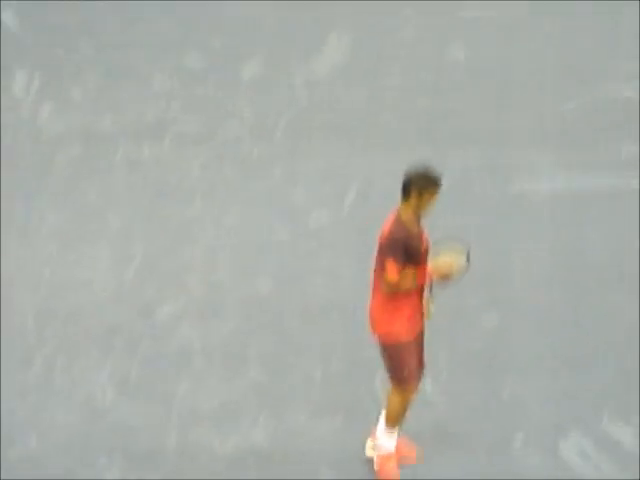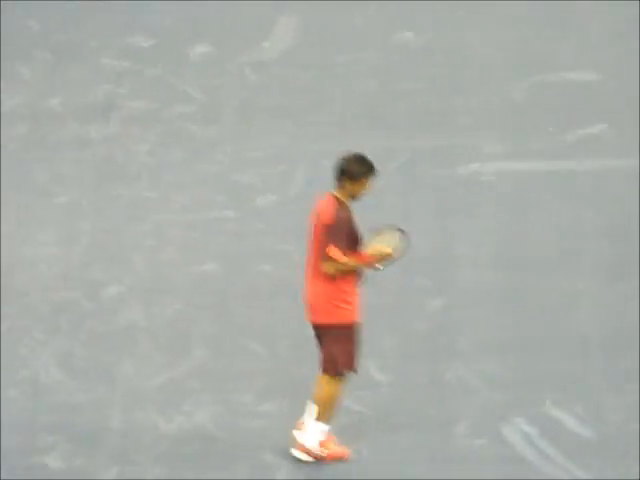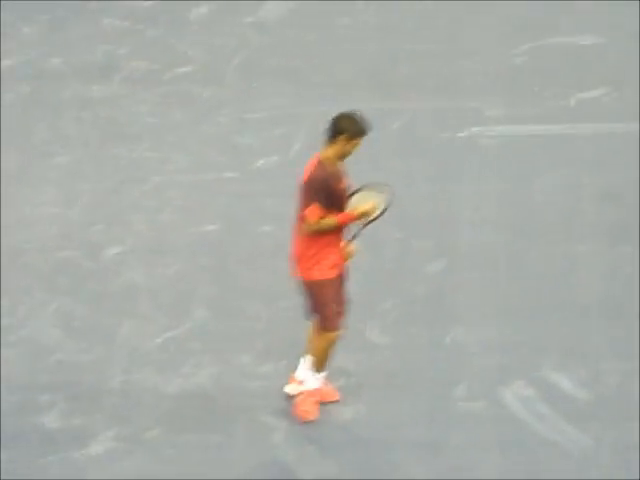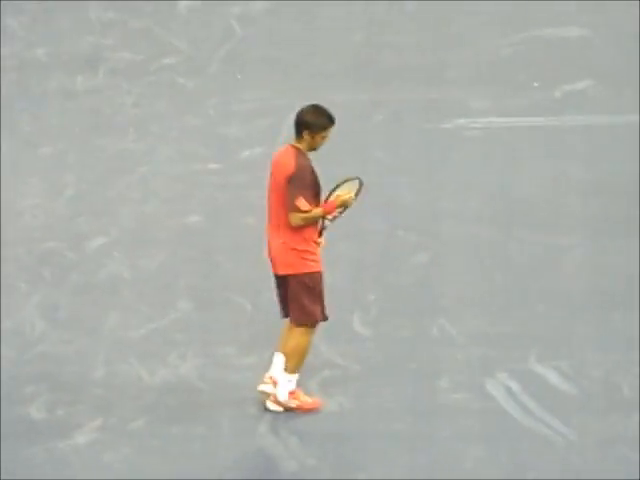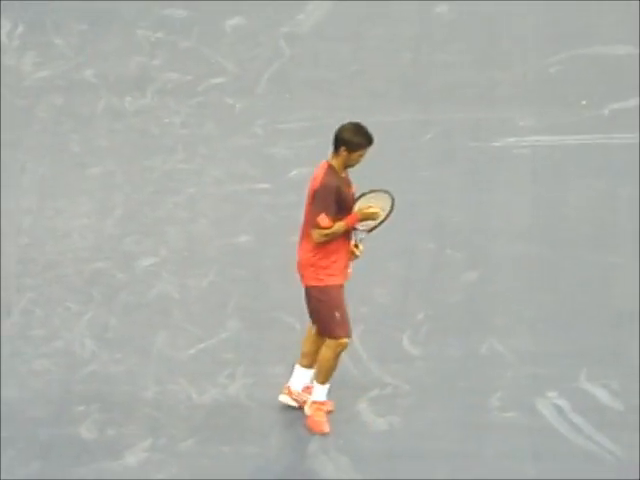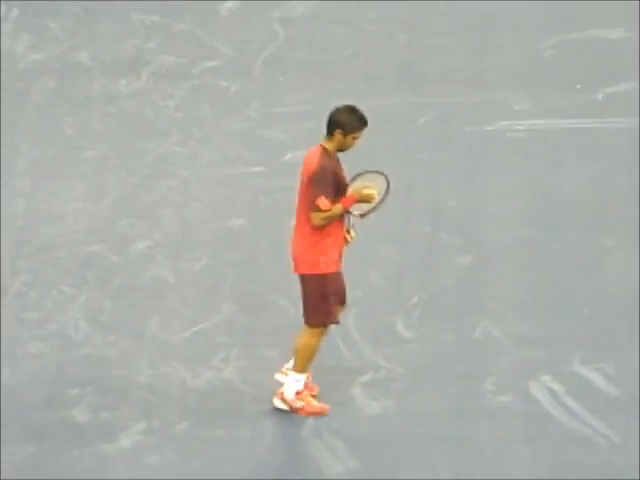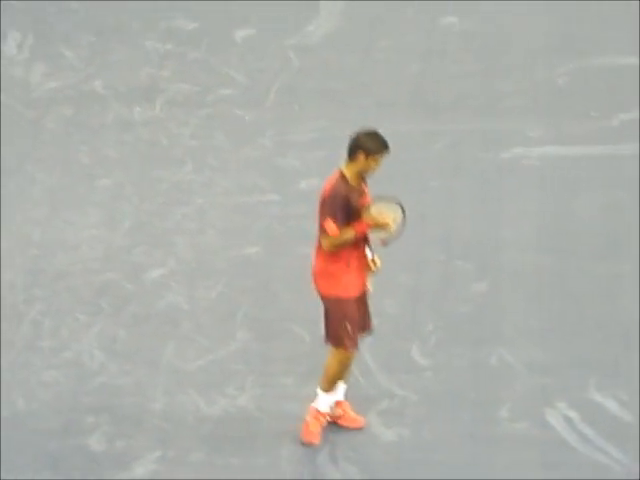
dt=0.4s
person 1, frame 1
left shoulder: (414, 224)
right shoulder: (396, 235)
right elbow: (389, 286)
left wrist: (421, 300)
right wrist: (430, 277)
left hip: (409, 317)
right hip: (394, 322)
left knee: (405, 384)
right knee: (405, 387)
left ankle: (385, 437)
right ankle: (384, 449)
person 1, frame 2
left shoulder: (328, 205)
right shoulder: (339, 217)
right elbow: (331, 267)
left wrist: (359, 262)
right wrist: (368, 260)
left hip: (324, 303)
right hip: (335, 307)
left knee: (334, 369)
right knee: (336, 375)
left ankle: (310, 424)
right ankle: (313, 441)
person 1, frame 3
left shoulder: (333, 168)
right shoulder: (319, 175)
right elbow: (310, 225)
left wrist: (343, 240)
right wrist: (351, 217)
left hip: (330, 258)
right hip: (317, 263)
left knee: (327, 324)
right knee: (330, 330)
left ankle: (304, 378)
right ankle: (307, 387)
person 1, frame 4
left shoulder: (284, 155)
right shoulder: (301, 169)
right elbow: (297, 219)
left wrist: (312, 230)
right wrist: (331, 207)
left hip: (284, 254)
right hip: (299, 258)
left knee: (296, 320)
right knee: (306, 325)
left ankle: (276, 377)
right ankle: (285, 393)
person 1, frame 5
left shoulder: (337, 174)
right shoulder: (328, 184)
right elbow: (319, 234)
left wrist: (349, 242)
right wrist: (357, 218)
left hip: (328, 266)
right hip: (322, 272)
left knee: (321, 331)
right knee: (339, 339)
left ankle: (296, 388)
right ankle: (316, 400)
person 1, frame 6
left shoulder: (326, 157)
right shoulder: (323, 167)
right elbow: (319, 217)
left wrist: (342, 229)
right wrist: (354, 199)
left hip: (325, 252)
right hip: (316, 257)
left knee: (335, 307)
right knee: (317, 325)
left ankle: (292, 370)
right ankle: (290, 394)
person 1, frame 7
left shoulder: (358, 185)
right shoulder: (336, 192)
right elbow: (328, 241)
left wrist: (368, 255)
right wrist: (367, 225)
left hip: (354, 277)
right hip: (337, 282)
left knee: (350, 344)
right knee: (342, 348)
left ankle: (335, 402)
right ankle: (319, 408)
